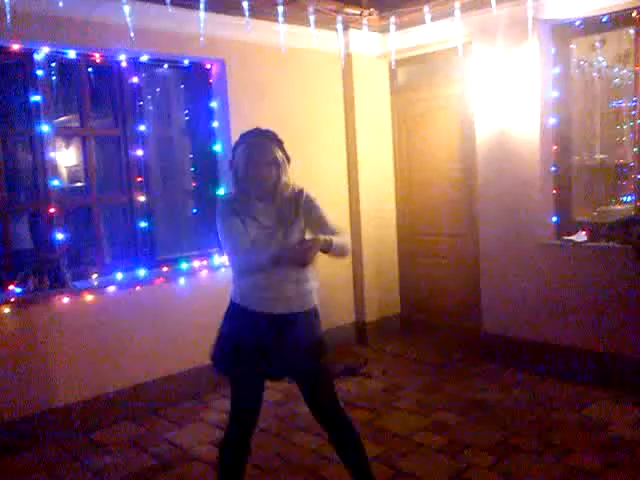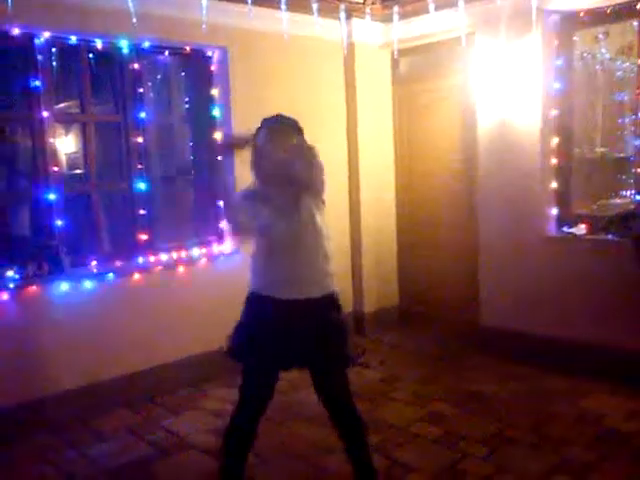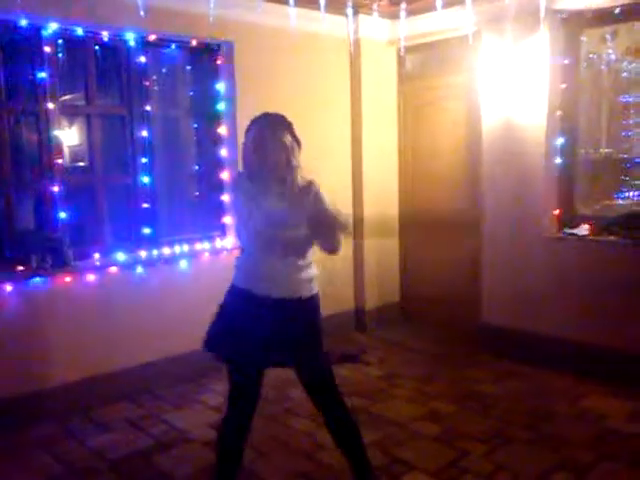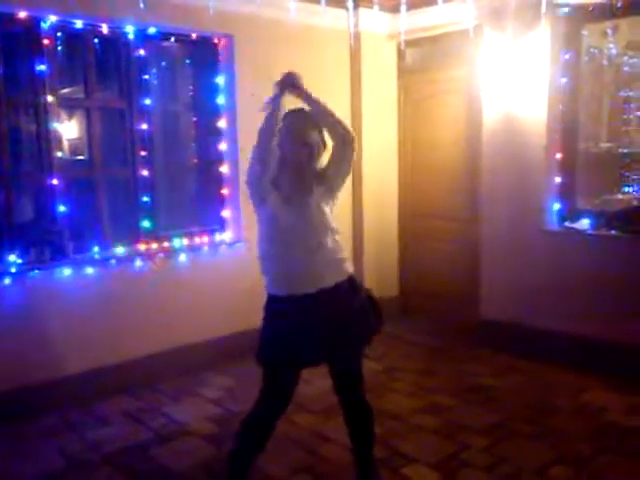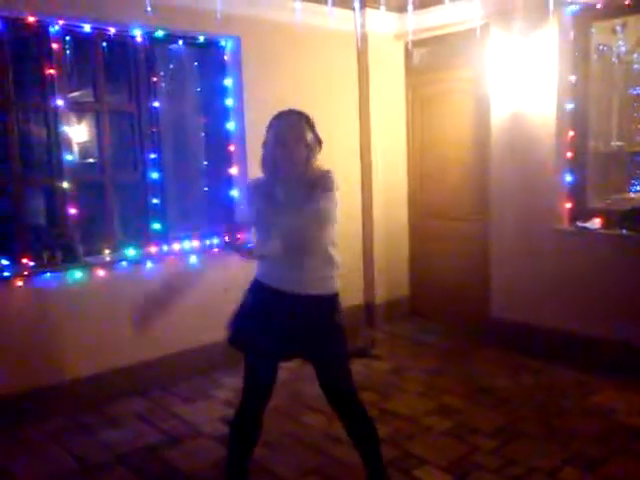
dt=0.7s
person 1, frame 1
left shoulder: (299, 200)
right shoulder: (230, 208)
left elbow: (343, 245)
right elbow: (239, 261)
left wrist: (320, 241)
right wrist: (281, 255)
left hip: (298, 319)
right hip: (249, 321)
left knee: (328, 409)
right knee: (242, 417)
person 1, frame 2
left shoulder: (310, 188)
right shoulder: (251, 198)
left elbow: (307, 156)
right elbow: (241, 227)
left wrist: (244, 141)
left hip: (317, 307)
right hip: (268, 310)
left knee: (339, 401)
right knee: (250, 406)
person 1, frame 3
left shoulder: (308, 190)
right shoulder: (243, 187)
left elbow: (332, 241)
right elbow: (265, 217)
left wrist: (326, 231)
right wrist: (312, 217)
left hip: (297, 306)
right hip: (249, 306)
left knee: (329, 400)
right knee: (241, 406)
person 1, frame 4
left shoulder: (323, 186)
right shoulder: (262, 186)
left elbow: (346, 140)
right elbow: (264, 153)
left wrist: (303, 96)
right wrist: (277, 103)
left hip: (337, 300)
right hip: (288, 307)
left knee: (351, 393)
right knee: (273, 401)
person 1, frame 5
left shoulder: (324, 183)
right shoulder: (259, 189)
left elbow: (320, 217)
right elbow: (266, 245)
right wrist: (257, 249)
left hip: (318, 303)
right hip: (269, 301)
left knee: (342, 395)
right knee: (253, 398)
